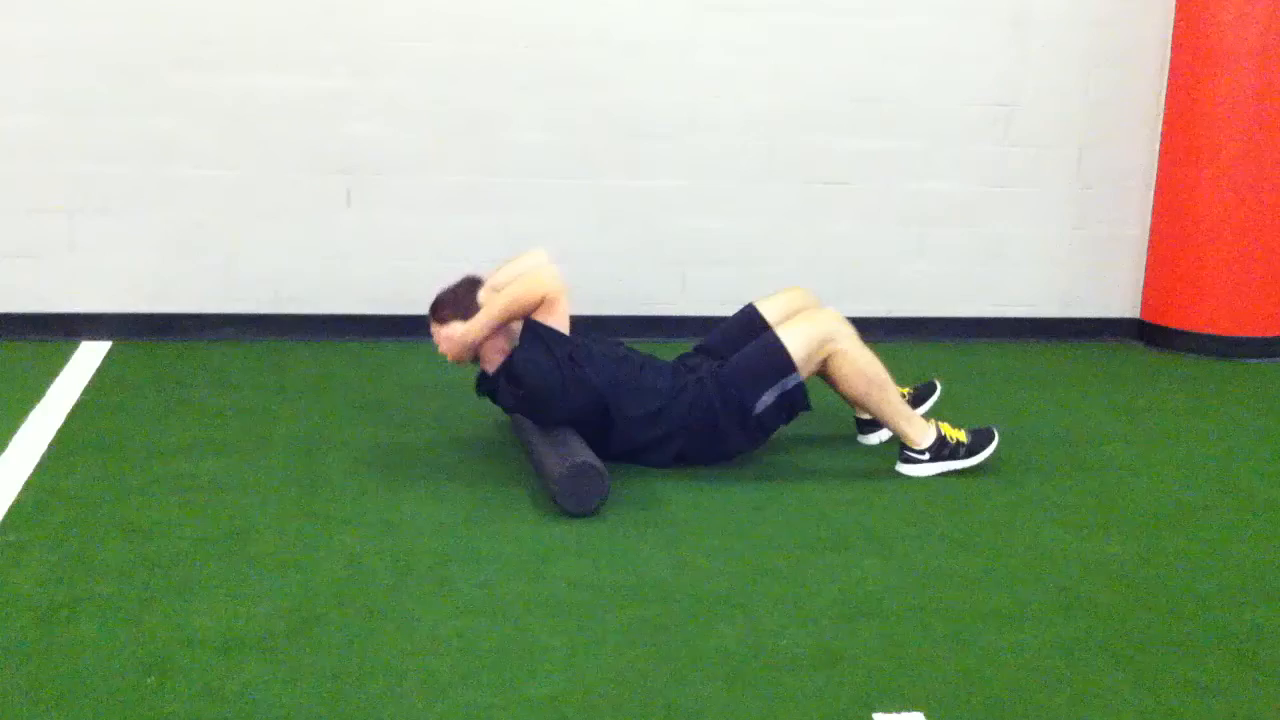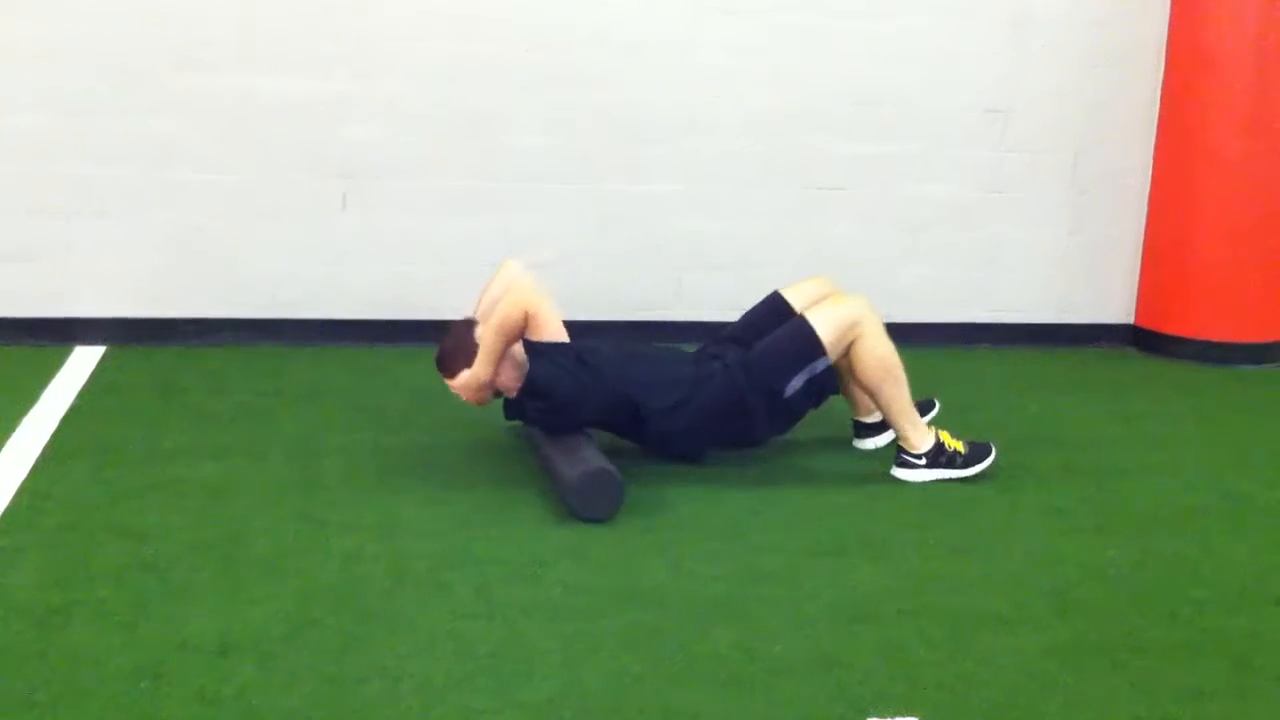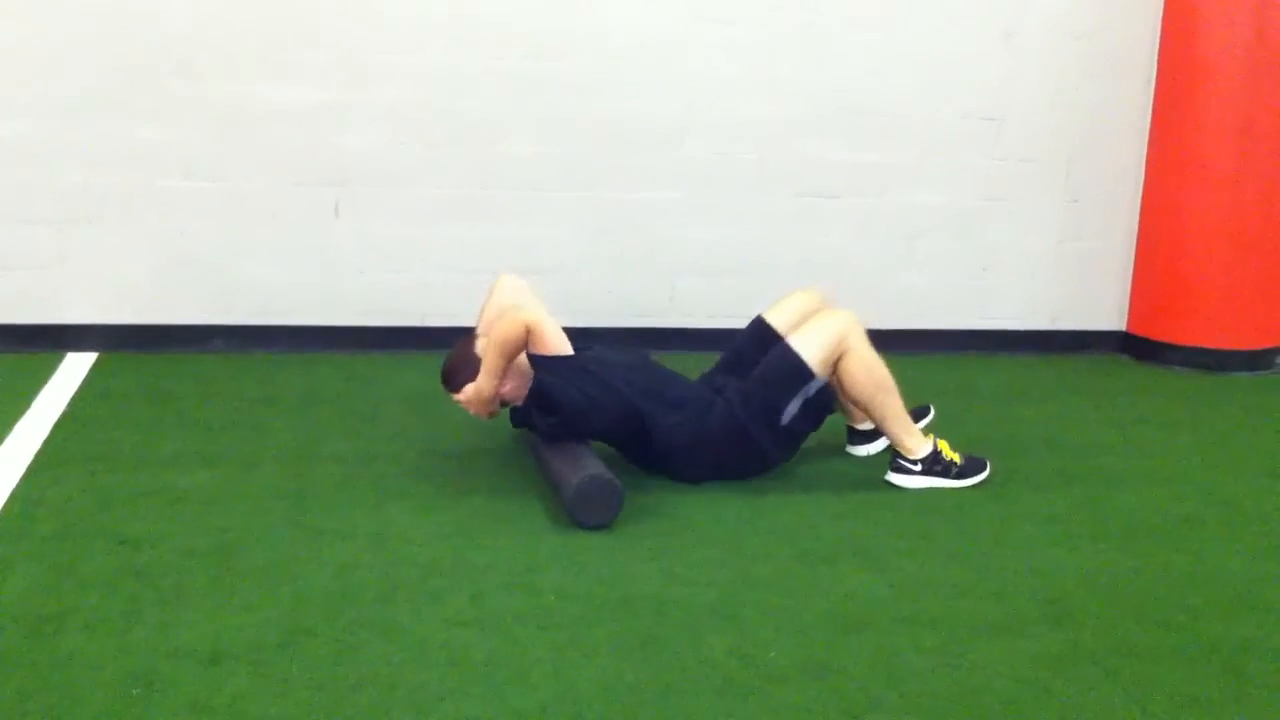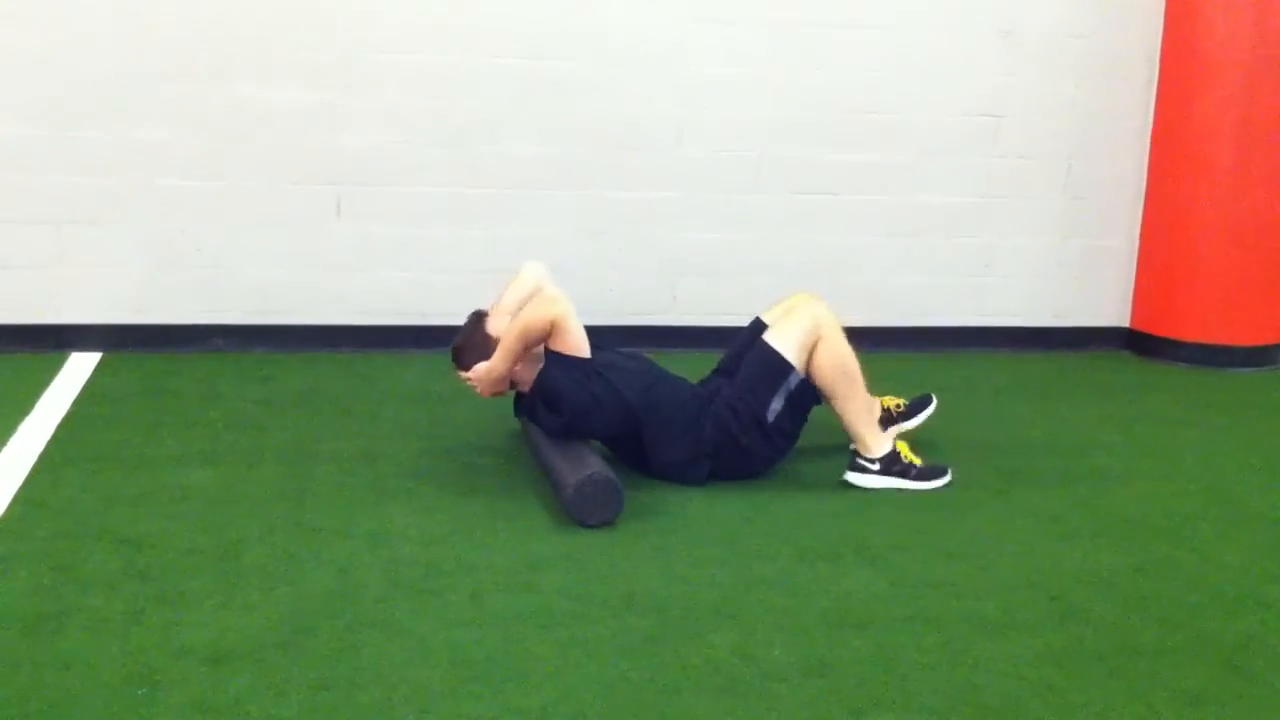
dt=0.4s
person 1, frame 1
left shoulder: (514, 369)
right shoulder: (531, 376)
left elbow: (536, 261)
right elbow: (550, 280)
left wrist: (480, 293)
right wrist: (475, 325)
left hip: (686, 380)
right hip: (702, 417)
left knee: (799, 301)
right knee: (829, 327)
left ankle: (875, 410)
right ankle: (923, 444)
person 1, frame 2
left shoulder: (535, 384)
right shoulder: (550, 393)
left elbow: (513, 274)
right elbow: (524, 298)
left wrist: (472, 335)
right wrist: (480, 373)
left hip: (711, 368)
right hip: (730, 400)
left knee: (821, 290)
right knee: (856, 313)
left ankle: (871, 420)
right ankle: (919, 450)
person 1, frame 3
left shoulder: (540, 394)
right shoulder: (556, 399)
left elbow: (510, 286)
right elbow: (525, 315)
left wrist: (476, 346)
right wrist: (483, 385)
left hip: (712, 398)
right hip: (731, 433)
left knee: (810, 302)
right knee: (841, 328)
left ankle: (866, 426)
right ankle: (916, 455)
person 1, frame 4
left shoulder: (540, 387)
right shoulder: (563, 394)
left elbow: (535, 275)
right elbow: (553, 304)
left wrist: (487, 330)
right wrist: (496, 368)
left hip: (707, 404)
right hip: (727, 439)
left knee: (801, 302)
right knee: (815, 317)
left ankle: (866, 413)
right ankle: (876, 454)
